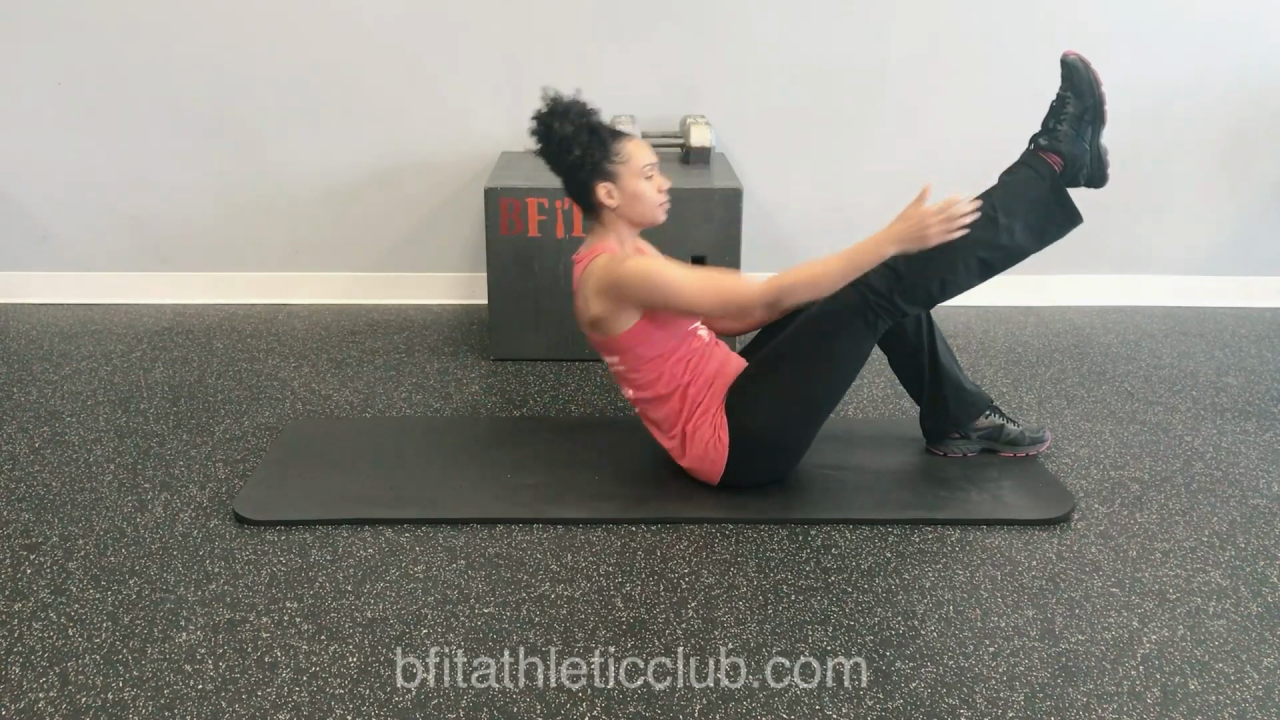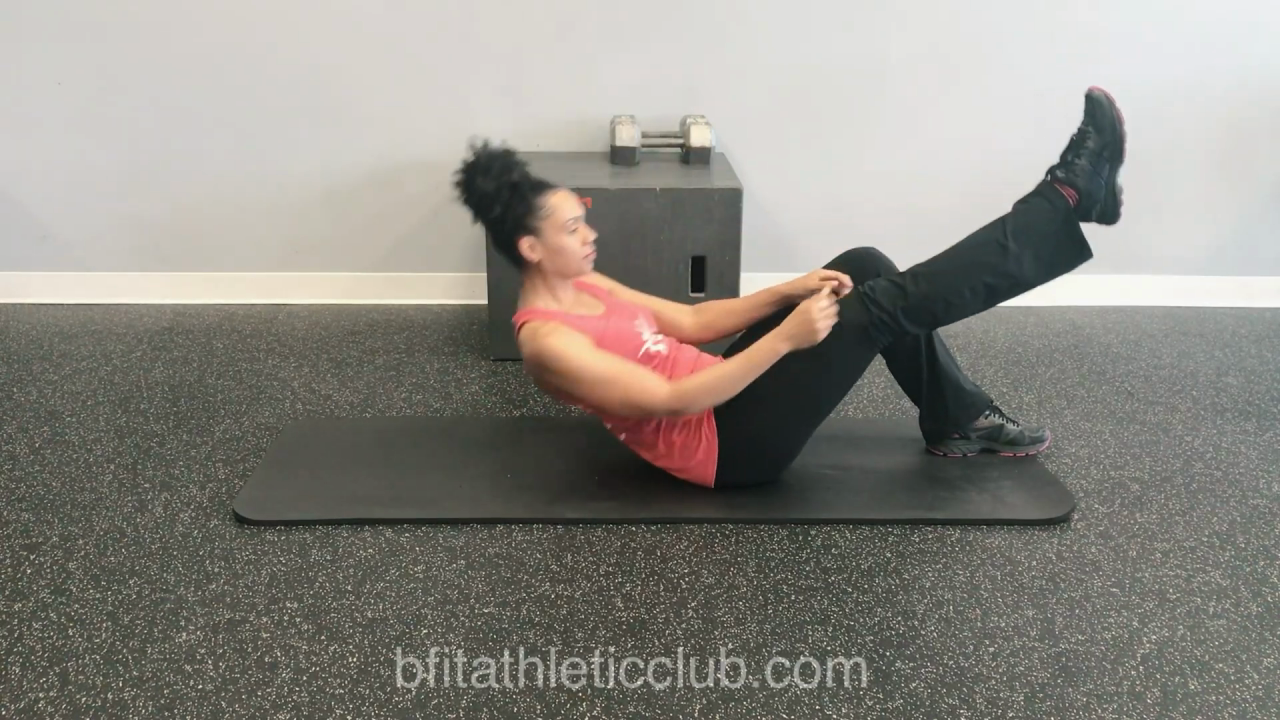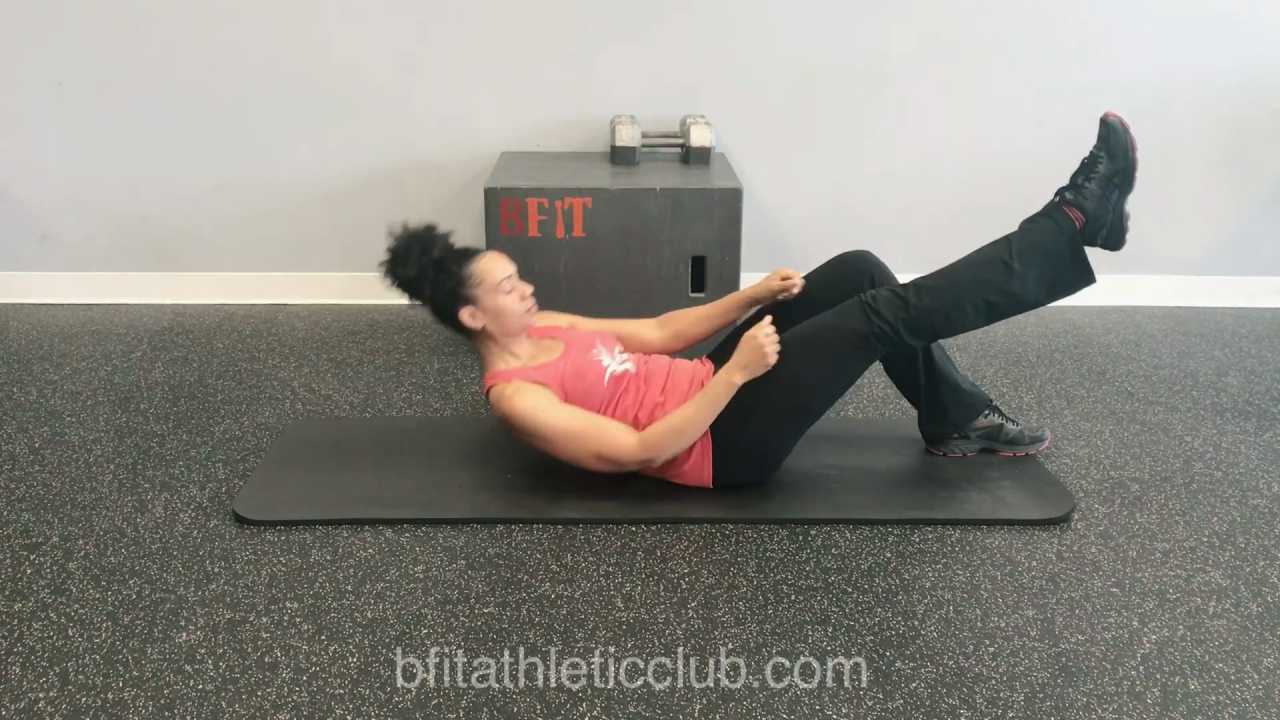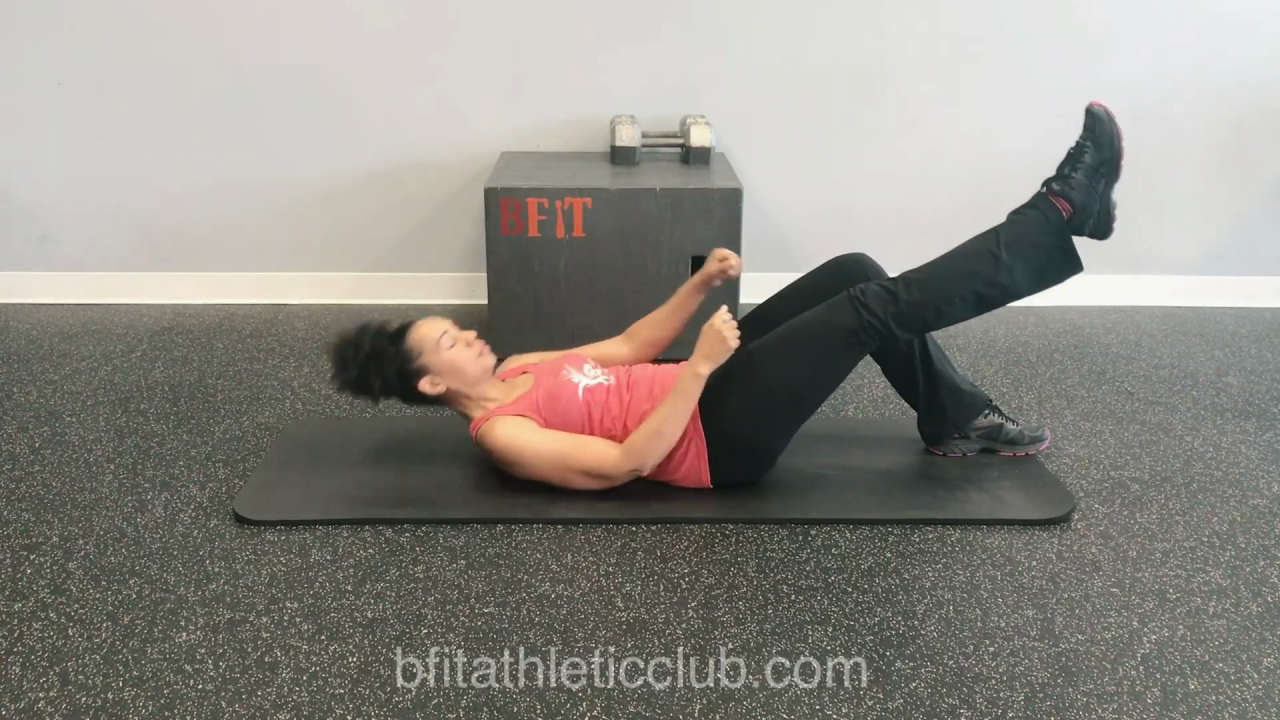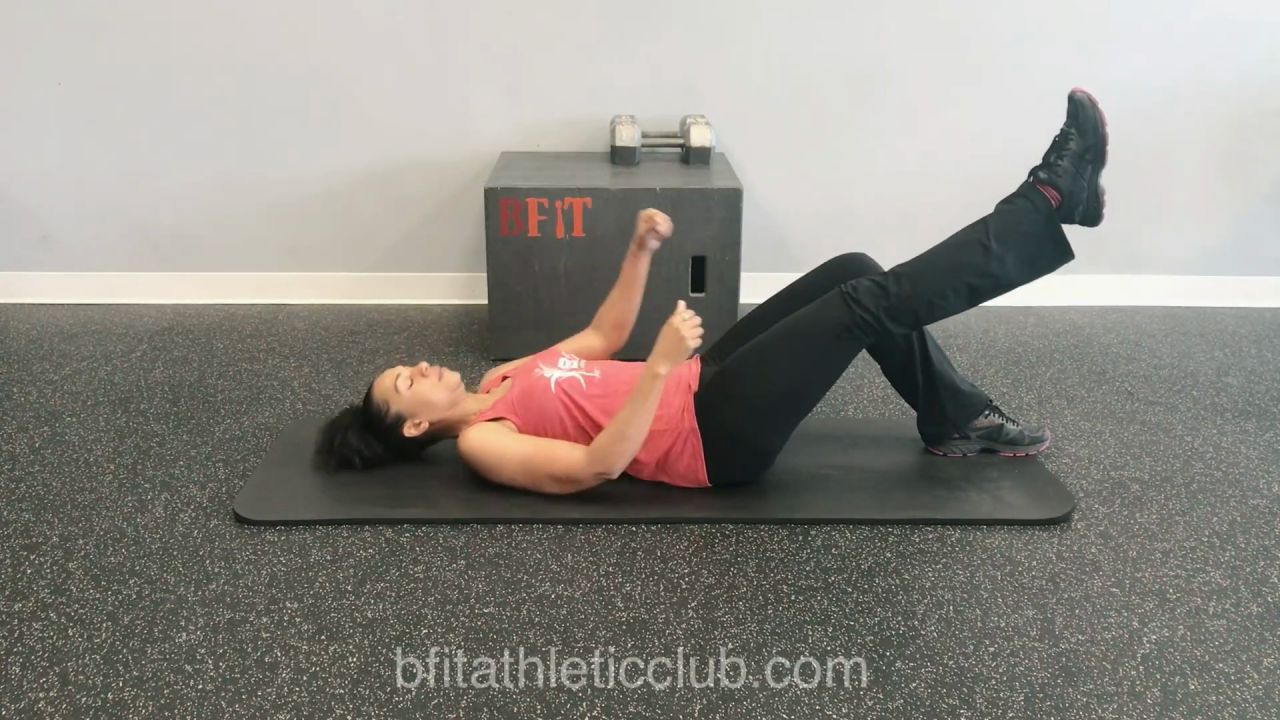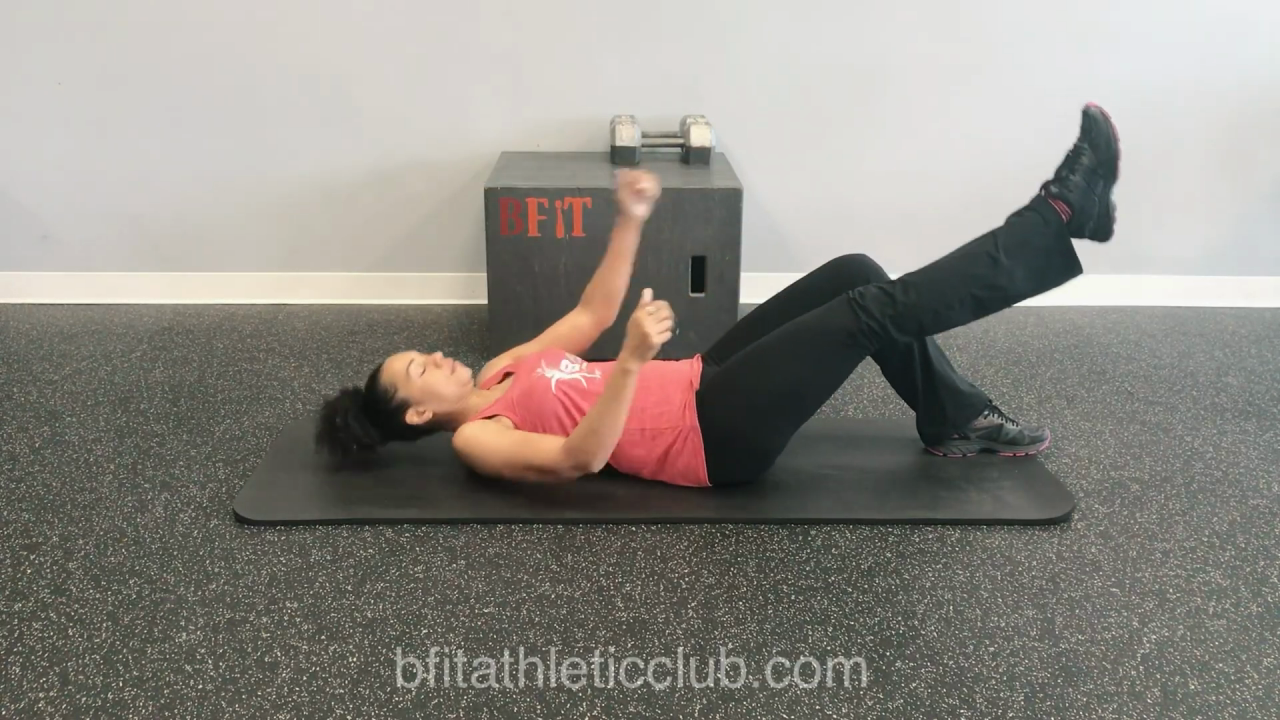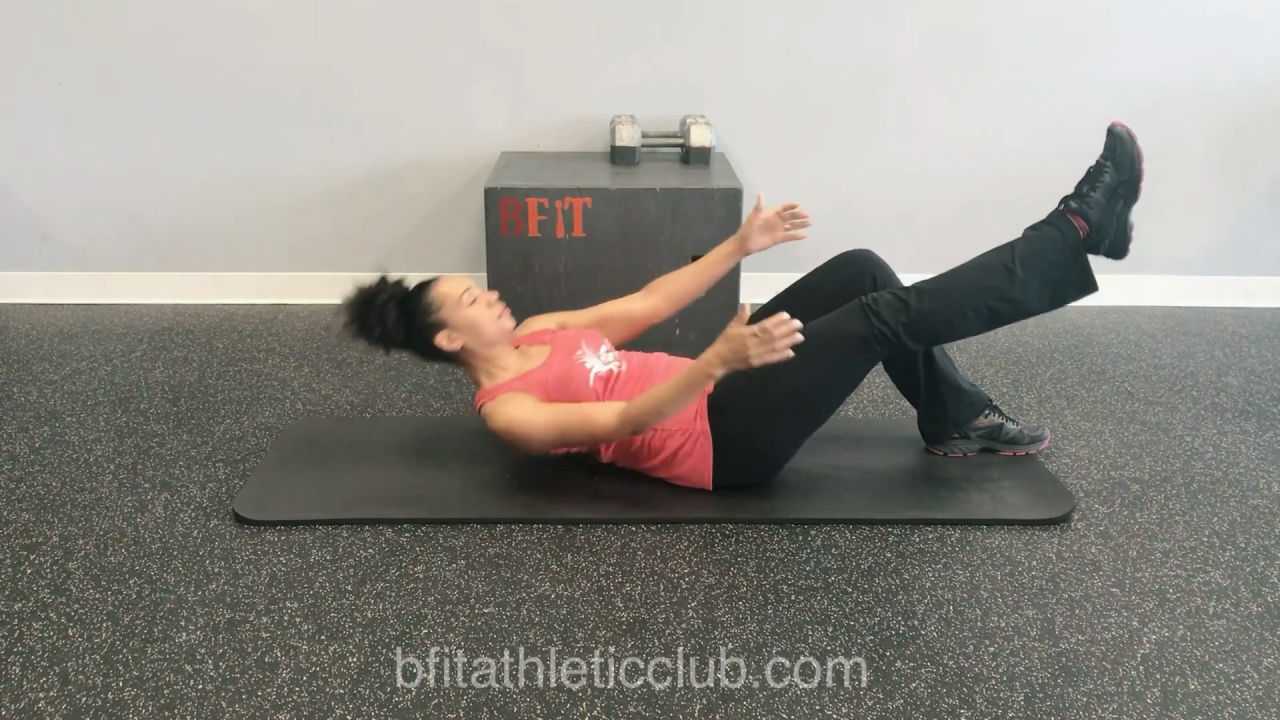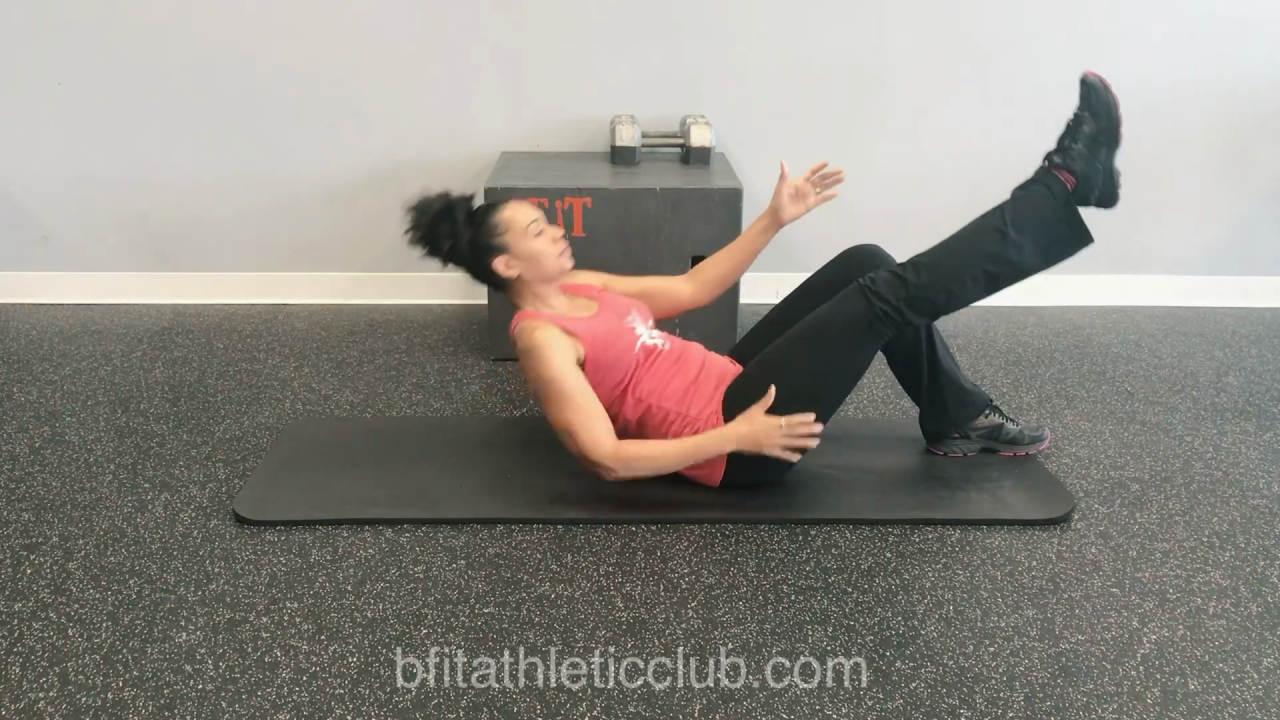
dt=0.2s
person 1, frame 1
left shoulder: (617, 253)
right shoulder: (618, 272)
left elbow: (721, 316)
right elbow: (773, 297)
left wrist: (841, 267)
right wrist: (889, 240)
left hip: (727, 403)
right hip: (738, 443)
left knee: (879, 283)
right knee: (885, 291)
left ankle: (959, 424)
right ankle: (1051, 164)
person 1, frame 2
left shoulder: (576, 285)
right shoulder: (548, 339)
left elbow: (689, 323)
right elbow: (672, 402)
left wrist: (789, 291)
right wrist: (786, 338)
left hip: (713, 403)
right hip: (725, 444)
left knee: (867, 272)
right knee: (892, 307)
left ankle: (961, 425)
right ankle: (1067, 197)
person 1, frame 3
left shoulder: (536, 328)
right shoulder: (514, 394)
left elbow: (656, 333)
right elbow: (643, 450)
left wrist: (751, 295)
right wrist: (738, 371)
left hip: (705, 394)
right hip: (719, 445)
left knee: (858, 272)
right knee: (889, 316)
left ankle: (958, 423)
right ankle: (1073, 221)
person 1, frame 4
left shoulder: (511, 374)
right shoulder: (497, 432)
left elbow: (626, 348)
right elbow: (625, 463)
left wrist: (698, 285)
right wrist: (702, 363)
left hip: (695, 393)
right hip: (714, 439)
left knee: (853, 273)
right knee: (876, 311)
left ankle: (958, 422)
right ankle: (1058, 214)
person 1, frame 5
left shoulder: (498, 383)
right shoulder: (479, 443)
left elbow: (601, 338)
right elbow: (599, 466)
left wrist: (640, 251)
right wrist: (663, 361)
left hip: (695, 392)
right hip: (711, 439)
left knee: (855, 272)
right knee: (869, 304)
left ankle: (956, 421)
right ankle: (1046, 201)
person 1, frame 6
left shoulder: (502, 373)
right shoulder: (478, 439)
left elbow: (592, 314)
right elbow: (583, 456)
left wrist: (631, 221)
right wrist: (635, 360)
left hip: (699, 388)
right hip: (713, 437)
left knee: (855, 274)
right knee: (877, 313)
left ankle: (956, 423)
right ankle: (1057, 216)
person 1, frame 7
left shoulder: (535, 334)
right shoulder: (507, 411)
left elbow: (649, 303)
right elbow: (627, 423)
left wrist: (739, 245)
right wrist: (721, 359)
left hip: (716, 395)
right hip: (725, 442)
left knee: (859, 270)
right knee: (887, 318)
left ankle: (957, 421)
right ankle: (1074, 232)
person 1, frame 8
left shoulder: (575, 288)
right shoulder: (539, 338)
left elbow: (689, 289)
right elbow: (610, 458)
left wrist: (771, 220)
right wrist: (735, 437)
left hip: (733, 387)
right hip: (731, 450)
left knee: (865, 264)
right knee: (890, 296)
left ankle: (958, 422)
right ankle: (1062, 185)
